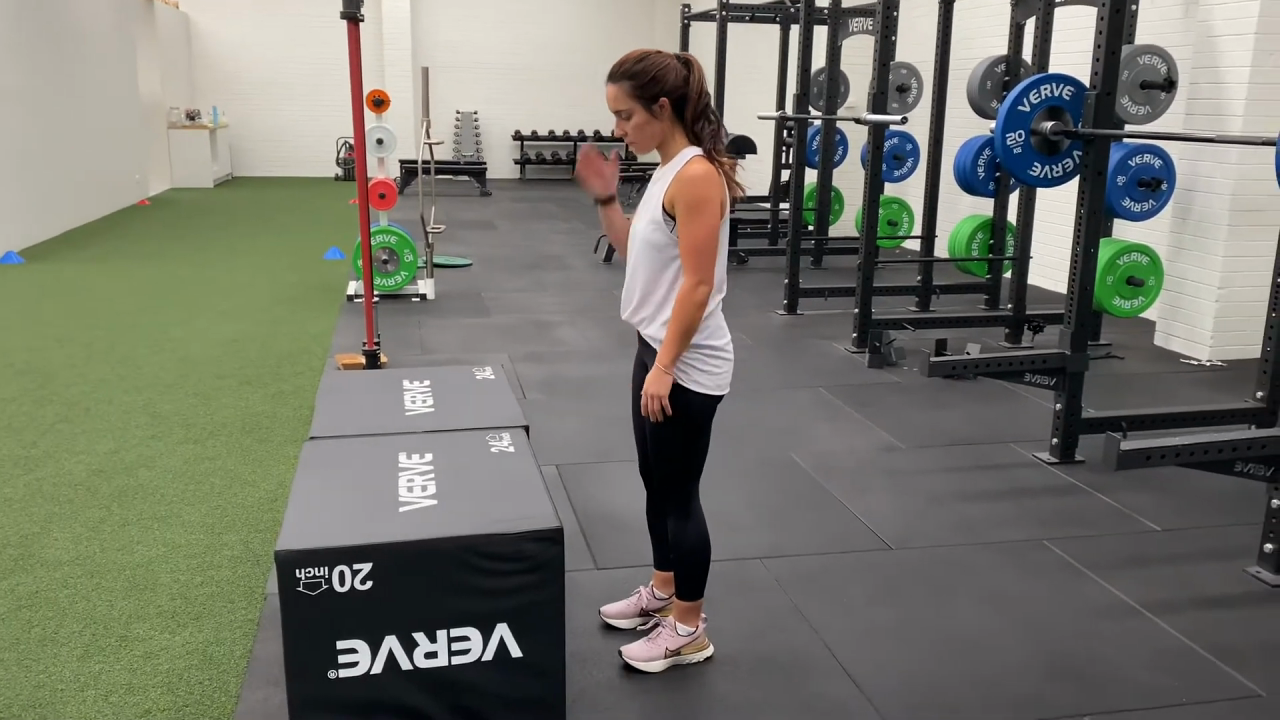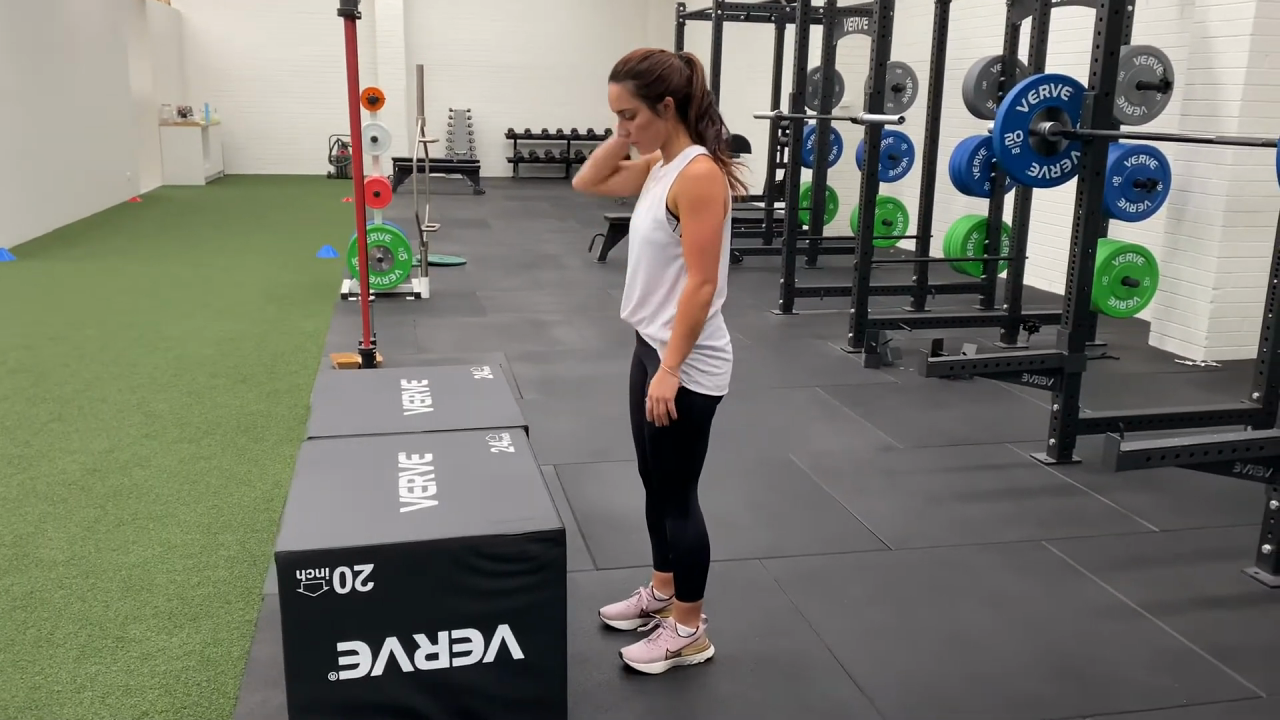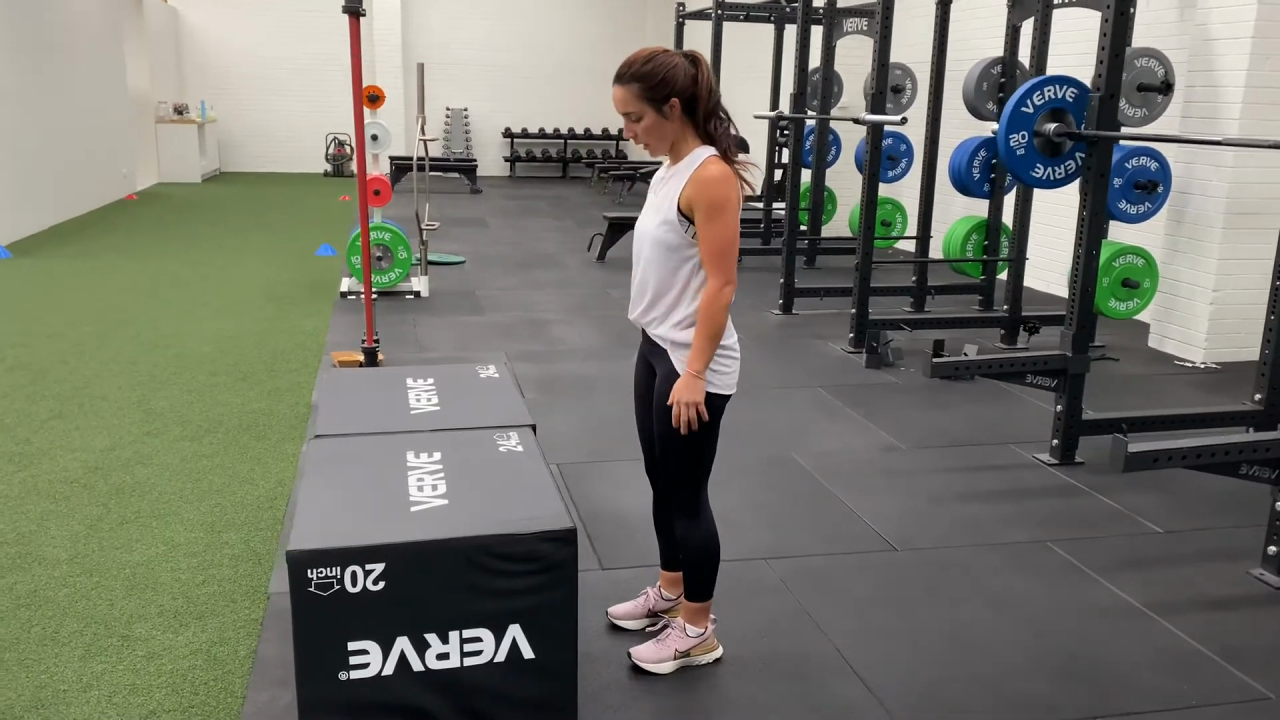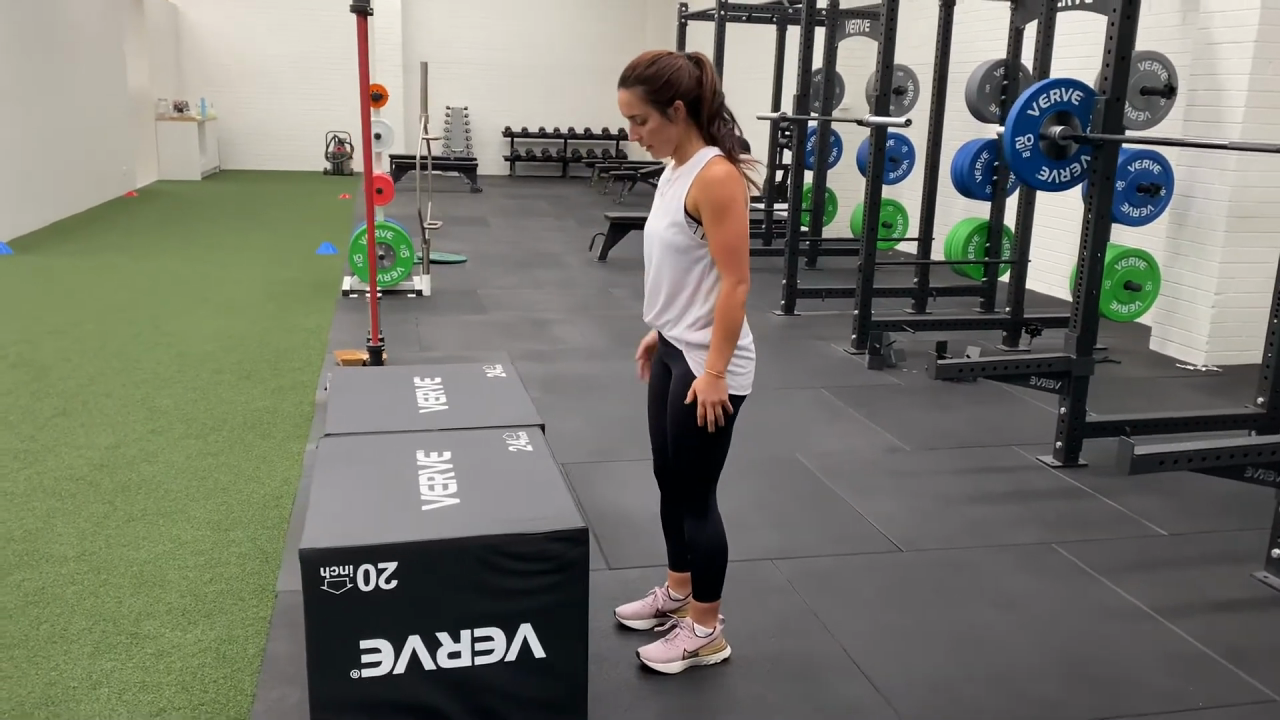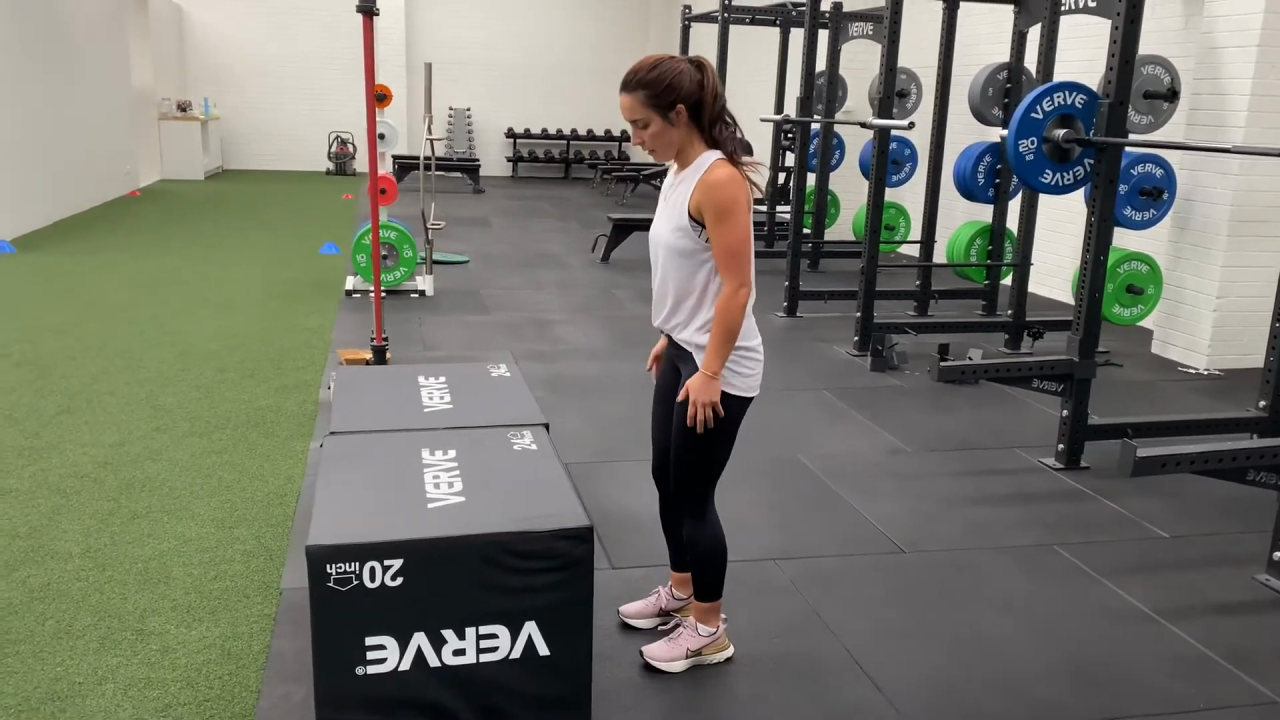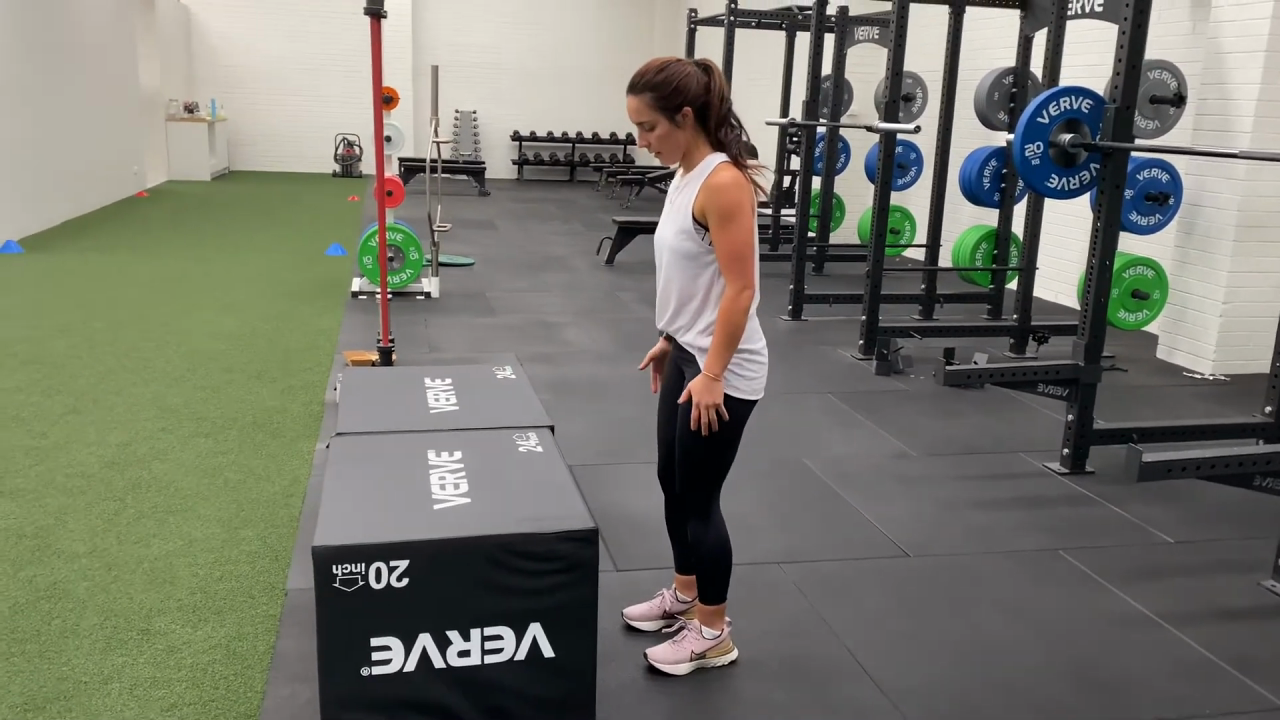
dt=0.4s
person 1, frame 1
left shoulder: (696, 176)
right shoulder: (666, 170)
left elbow: (697, 285)
right elbow: (636, 248)
left wrist: (663, 369)
right wrist: (606, 198)
left hip: (687, 364)
right hip: (656, 349)
left knee: (678, 493)
right knee: (656, 483)
left ankle: (689, 630)
right ankle: (663, 590)
person 1, frame 2
left shoulder: (700, 174)
right shoulder: (661, 164)
left elbow: (701, 284)
right elbow: (588, 185)
left wrist: (671, 371)
right wrist: (626, 138)
left hip: (687, 364)
right hip: (652, 348)
left knee: (678, 494)
right knee: (655, 485)
left ankle: (689, 631)
right ankle: (662, 591)
person 1, frame 3
left shoulder: (710, 176)
right shoulder: (670, 169)
left elbow: (720, 284)
left wrist: (695, 373)
left hip: (692, 364)
right hip: (655, 350)
left knee: (687, 494)
right knee: (662, 484)
left ankle: (697, 631)
right ankle: (670, 592)
person 1, frame 4
left shoulder: (716, 177)
right shoulder: (676, 170)
left elbow: (734, 283)
left wrist: (714, 372)
left hip: (707, 365)
right hip: (675, 353)
left knee: (695, 494)
right knee: (670, 483)
left ankle: (706, 631)
right ankle: (678, 592)
person 1, frame 5
left shoulder: (719, 180)
right shoulder: (679, 173)
left elbow: (736, 286)
left wrist: (709, 373)
left hip: (717, 367)
right hip: (683, 353)
left knee: (693, 494)
right knee: (668, 481)
left ankle: (708, 630)
right ankle: (680, 591)
person 1, frame 6
left shoulder: (724, 183)
right shoulder: (686, 176)
left elbow: (739, 289)
left wrist: (712, 377)
right wrist: (668, 342)
left hip: (722, 372)
right hip: (689, 356)
left knee: (699, 497)
right knee: (674, 484)
left ankle: (713, 633)
right ankle: (684, 594)
